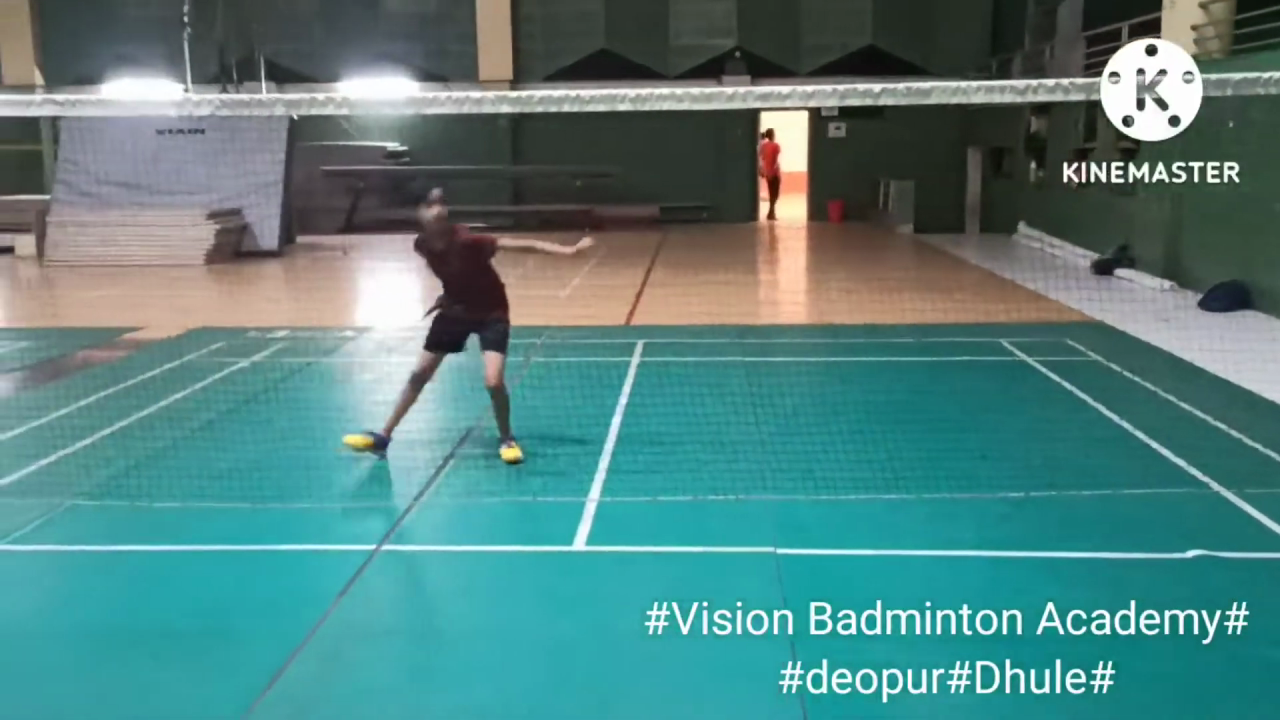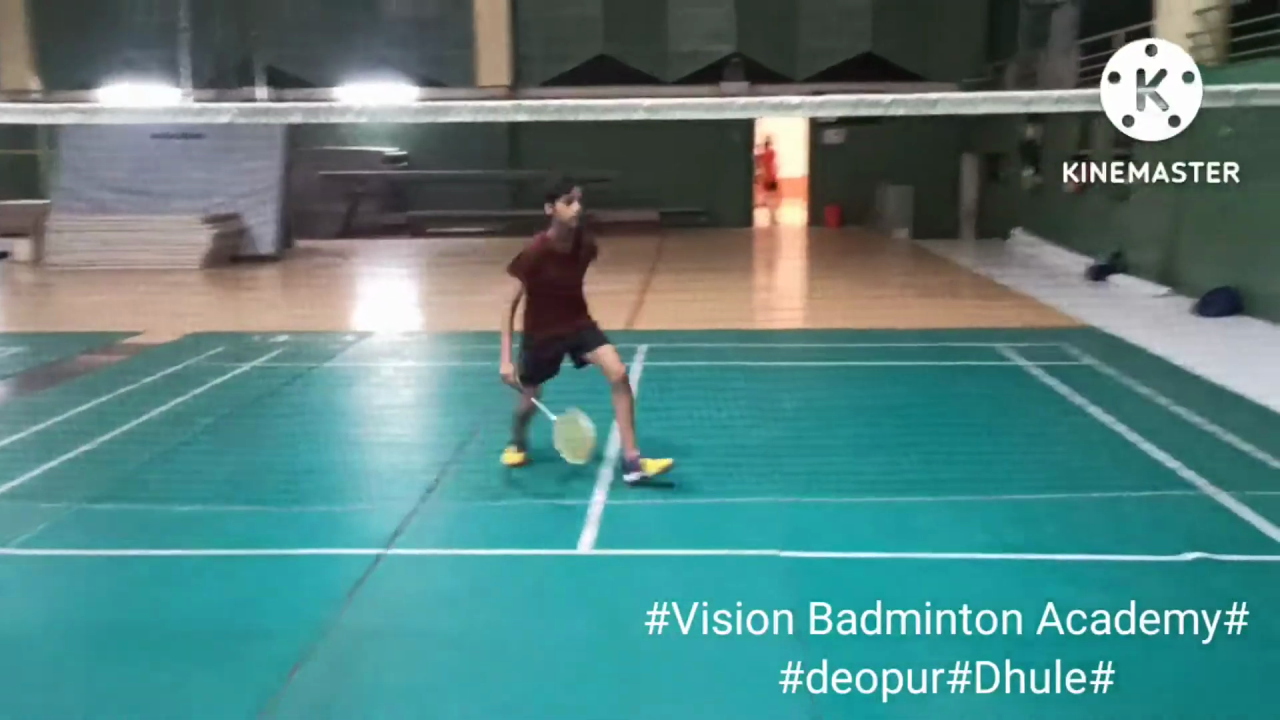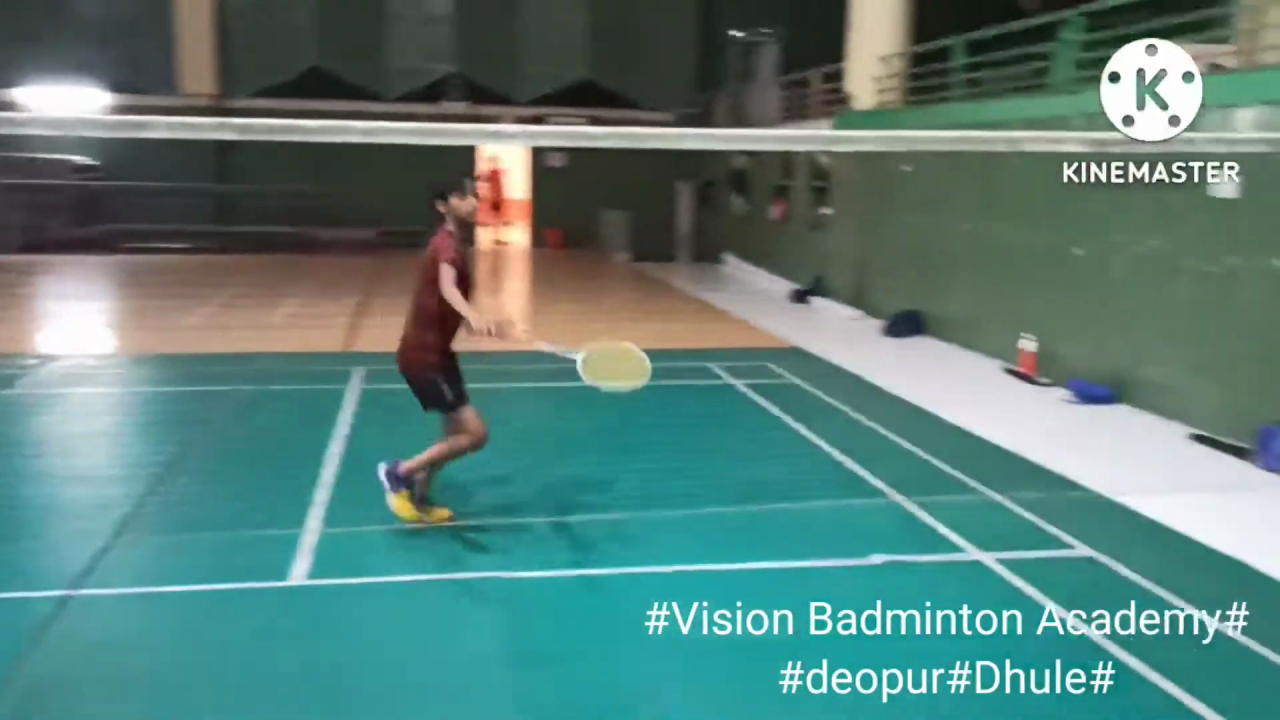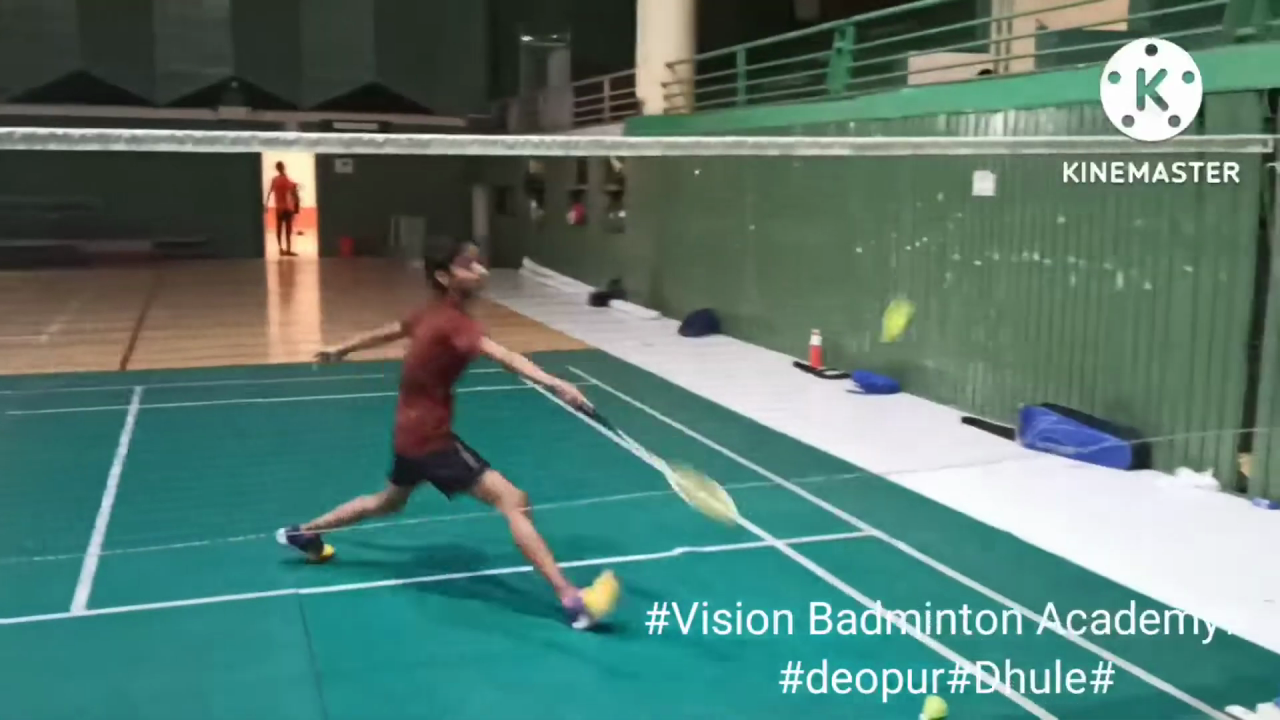
dt=0.4s
person 1, frame 1
left shoulder: (468, 241)
right shoulder: (422, 245)
left elbow: (520, 245)
left wrist: (566, 250)
left hip: (490, 312)
right hip: (455, 311)
left knee: (493, 381)
right knee: (419, 374)
left ankle: (507, 439)
right ankle: (383, 436)
person 1, frame 2
left shoulder: (586, 245)
right shoulder: (534, 252)
right elbow: (510, 306)
right wrist: (506, 357)
left hip: (579, 323)
right hip: (543, 331)
left knee: (619, 376)
right knee: (529, 403)
left ankle: (632, 459)
right ankle: (517, 442)
person 1, frame 3
left shoulder: (456, 244)
right shoulder: (446, 244)
right elbow: (449, 291)
left wrist: (468, 318)
right wrist: (472, 318)
left hip: (437, 350)
right hip: (423, 356)
left knee: (455, 434)
right knee: (473, 436)
left ankle: (420, 497)
right ankle: (399, 473)
person 1, frame 4
left shoulder: (432, 313)
right shoulder: (454, 321)
left elbow: (386, 333)
right elbow: (501, 353)
left wrist: (338, 351)
right wrist: (554, 383)
left hip: (414, 430)
right hip: (428, 436)
left knee: (390, 500)
right knee: (513, 501)
left ankle: (303, 534)
right ankle: (573, 601)
